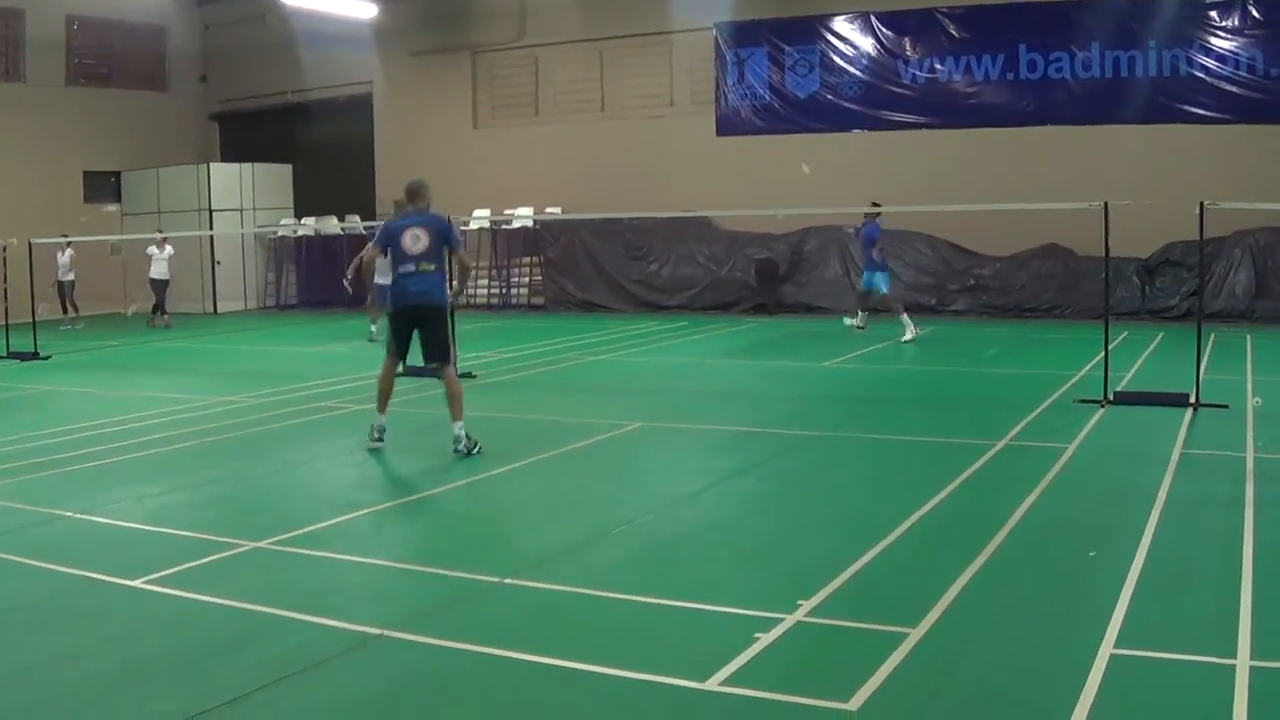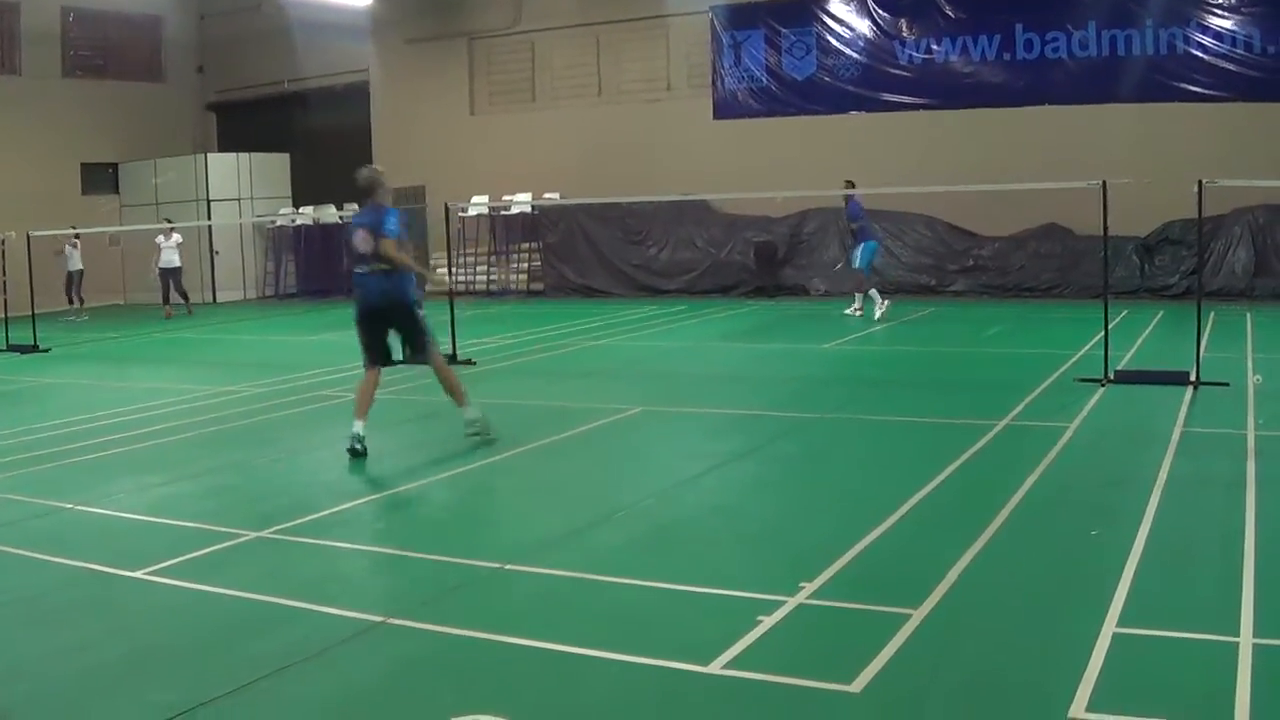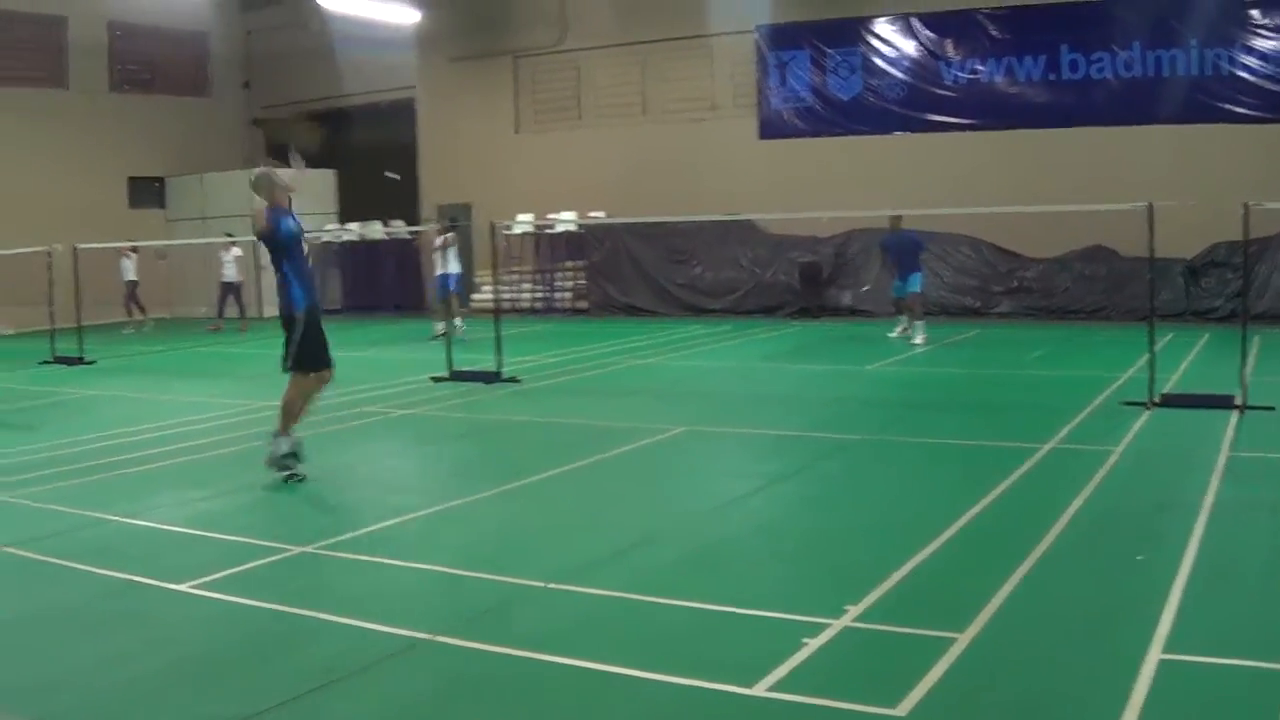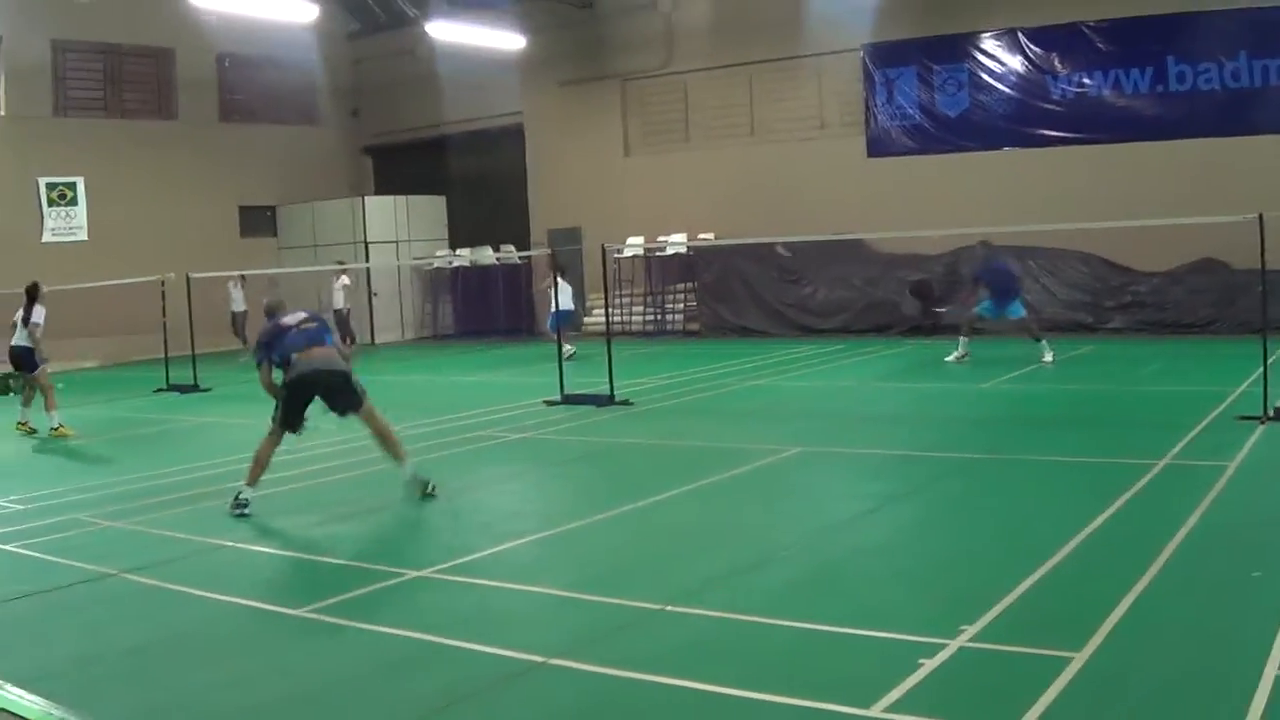
dt=0.5s
person 1, frame 1
left shoulder: (391, 226)
right shoulder: (441, 224)
left elbow: (368, 258)
right elbow: (464, 262)
right wrist: (460, 287)
left hip: (401, 302)
right hip: (434, 301)
left knee: (391, 363)
right knee: (446, 368)
left ankle: (379, 426)
right ankle: (459, 435)
person 1, frame 2
left shoulder: (358, 219)
right shoulder: (386, 214)
right elbow: (389, 250)
right wrist: (418, 270)
left hip: (366, 305)
right hip: (395, 299)
left knee: (372, 370)
right knee: (433, 358)
left ankle: (357, 433)
right ankle: (471, 418)
person 1, frame 3
left shoulder: (282, 217)
right shoulder: (273, 218)
right elbow: (260, 227)
left hip: (300, 303)
right hip: (298, 306)
left knee: (321, 375)
right knee: (301, 378)
left ankle: (286, 438)
right ankle: (279, 449)
person 1, frame 4
left shoulder: (265, 335)
right shoulder: (313, 318)
left elbow: (266, 382)
right elbow: (345, 354)
left wrist: (284, 399)
left hip: (299, 374)
right hip: (330, 367)
left knee: (274, 435)
right knee: (370, 416)
left ankle: (244, 495)
right ankle: (411, 475)
